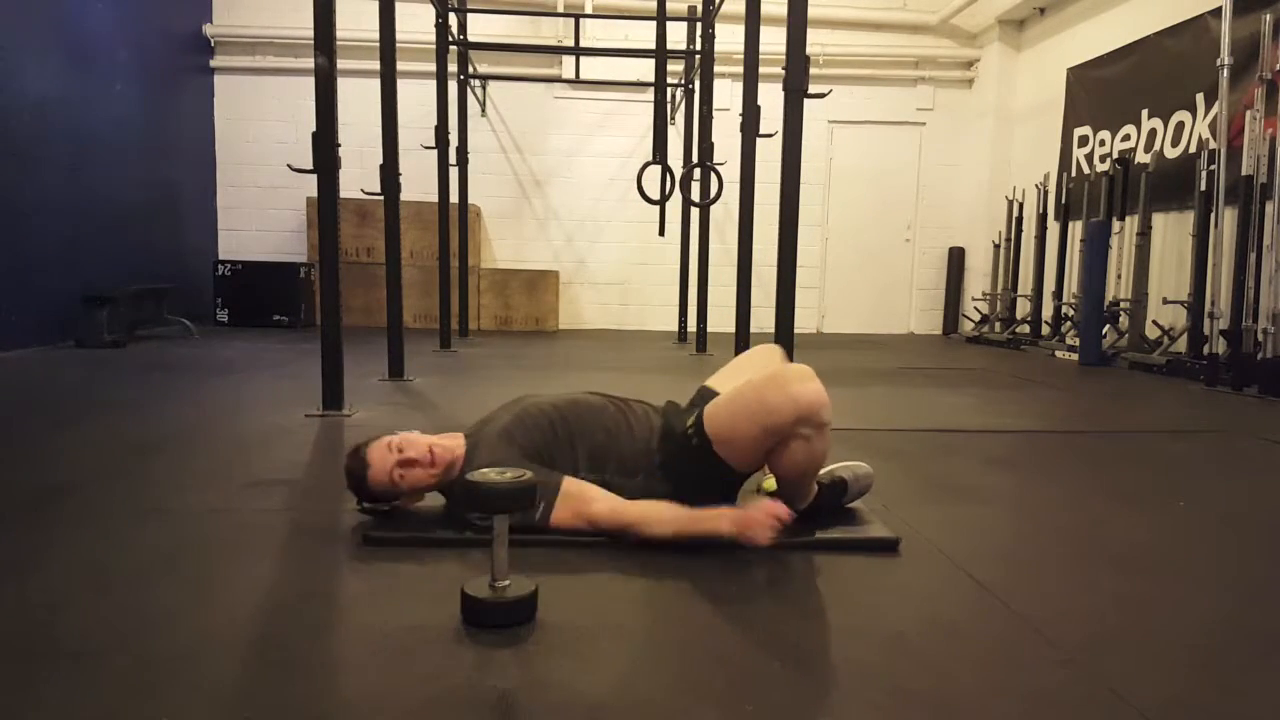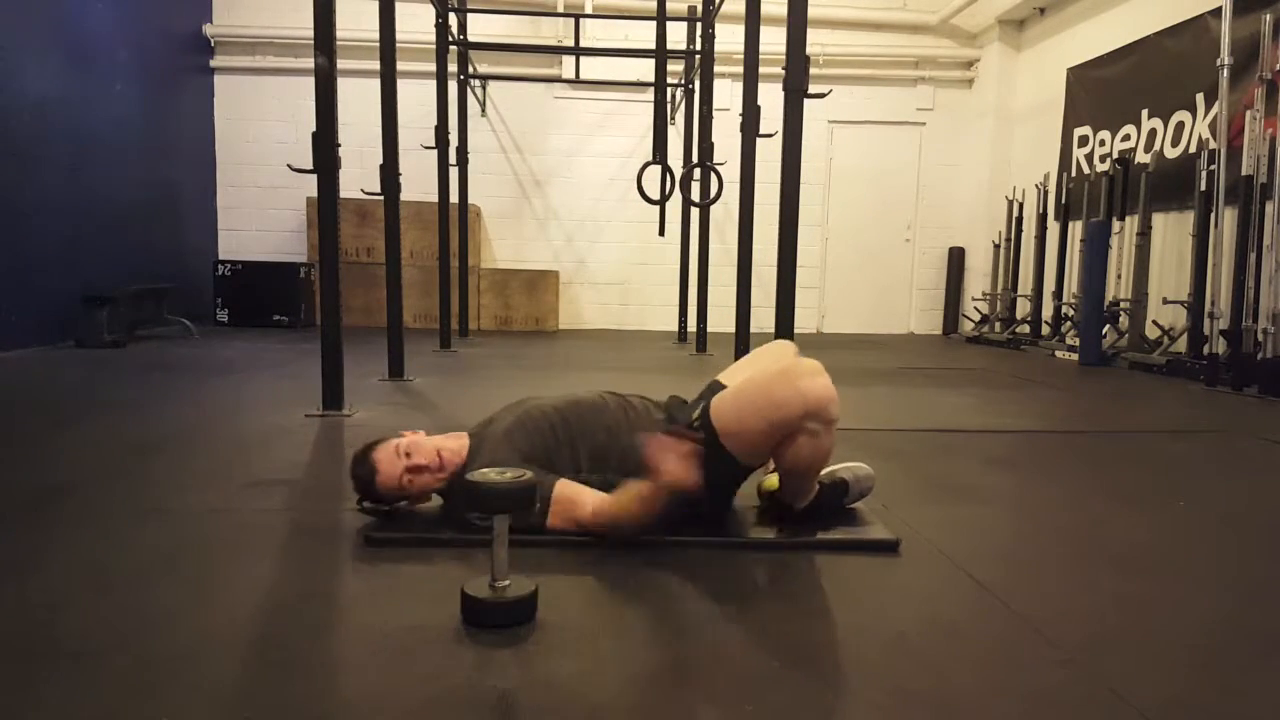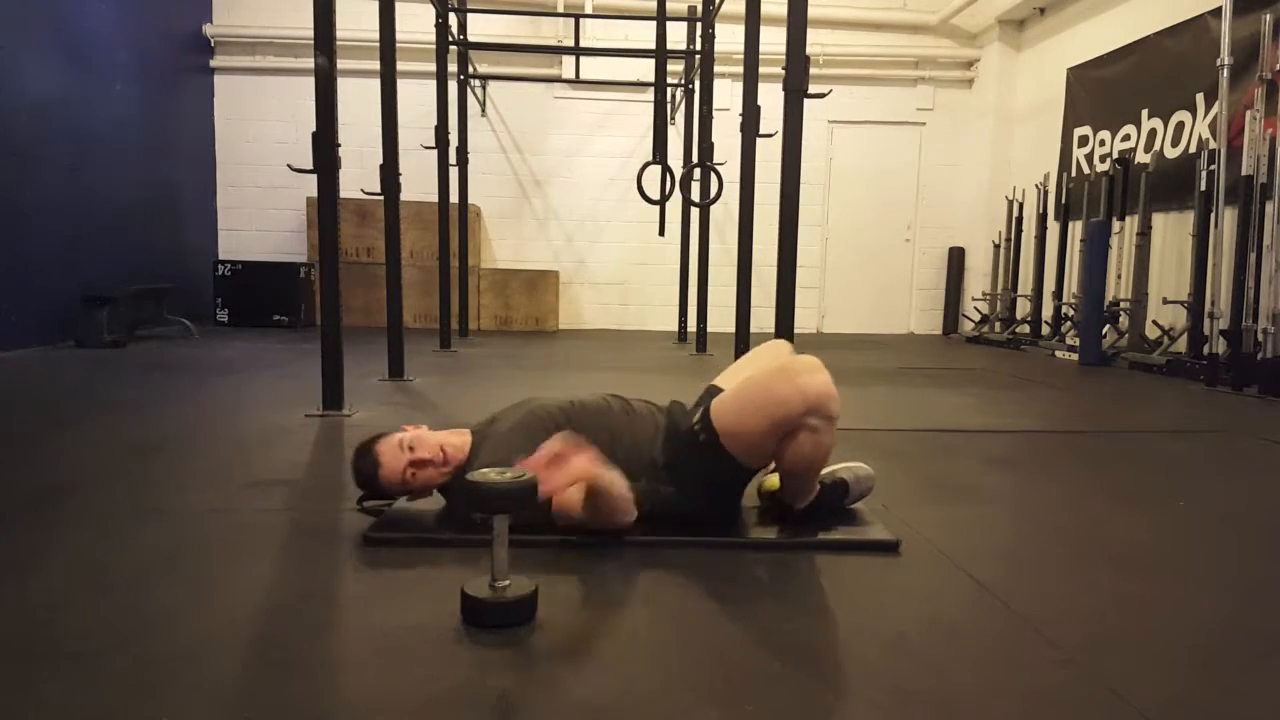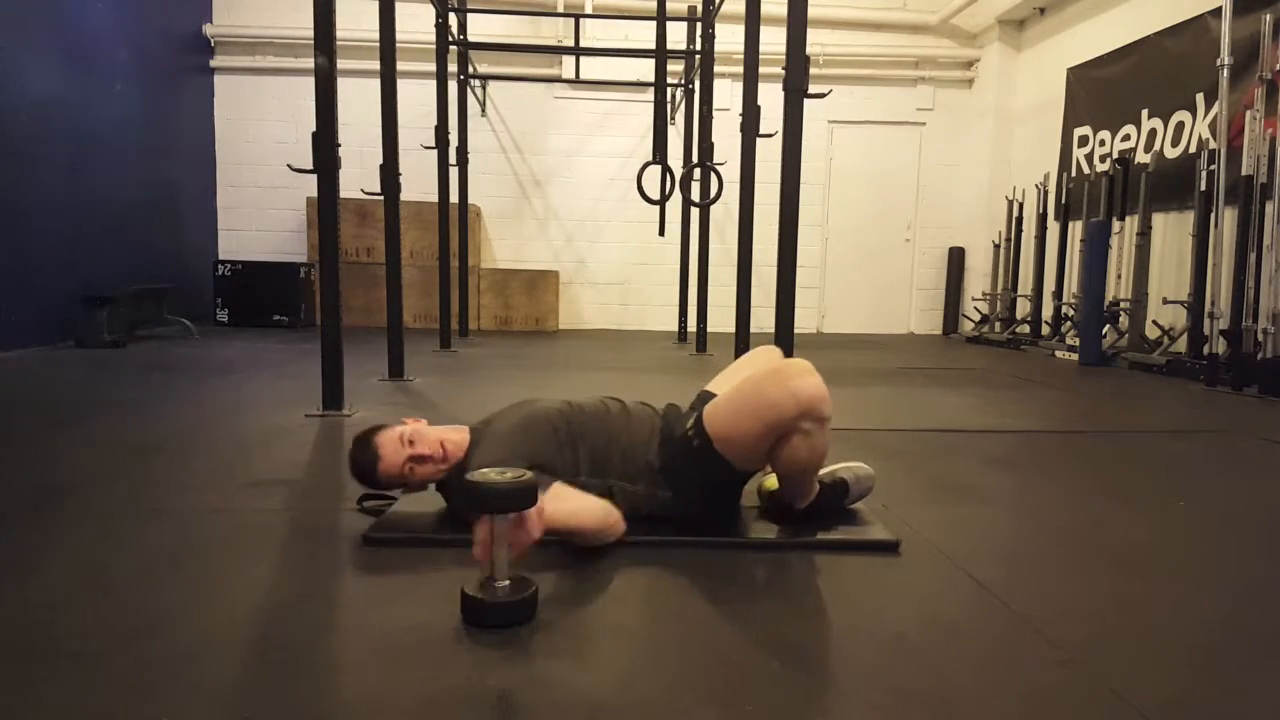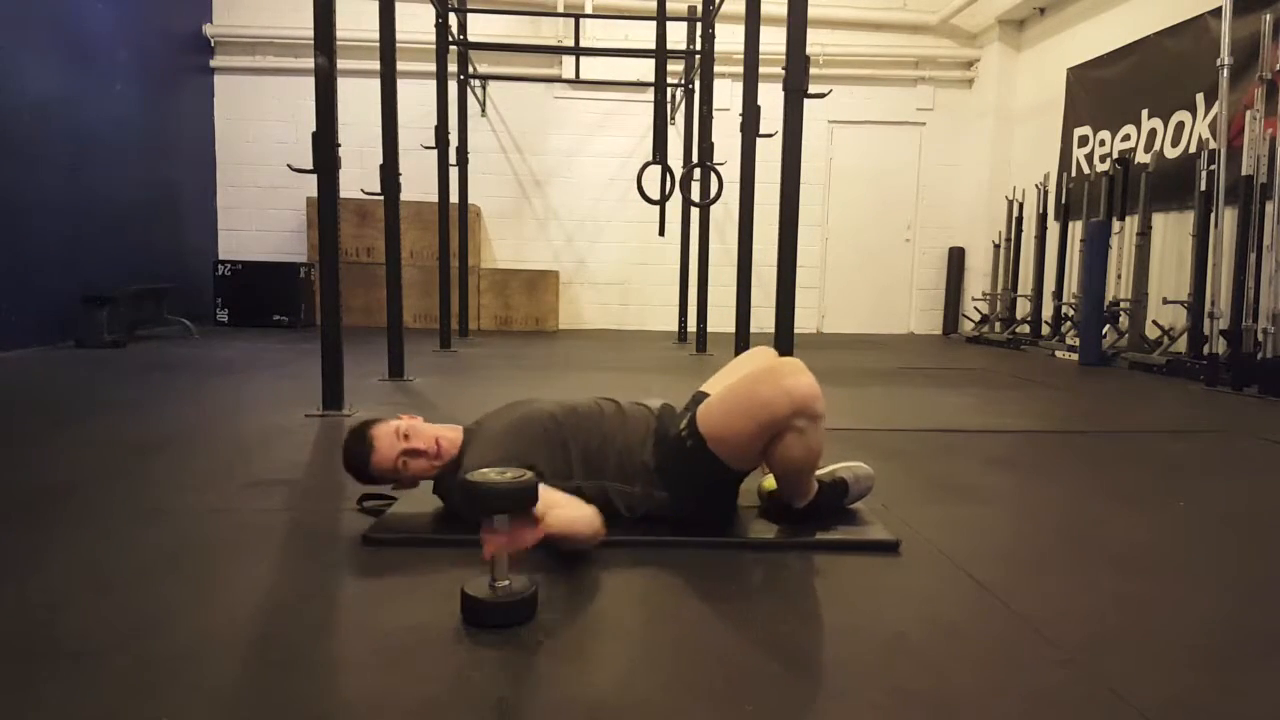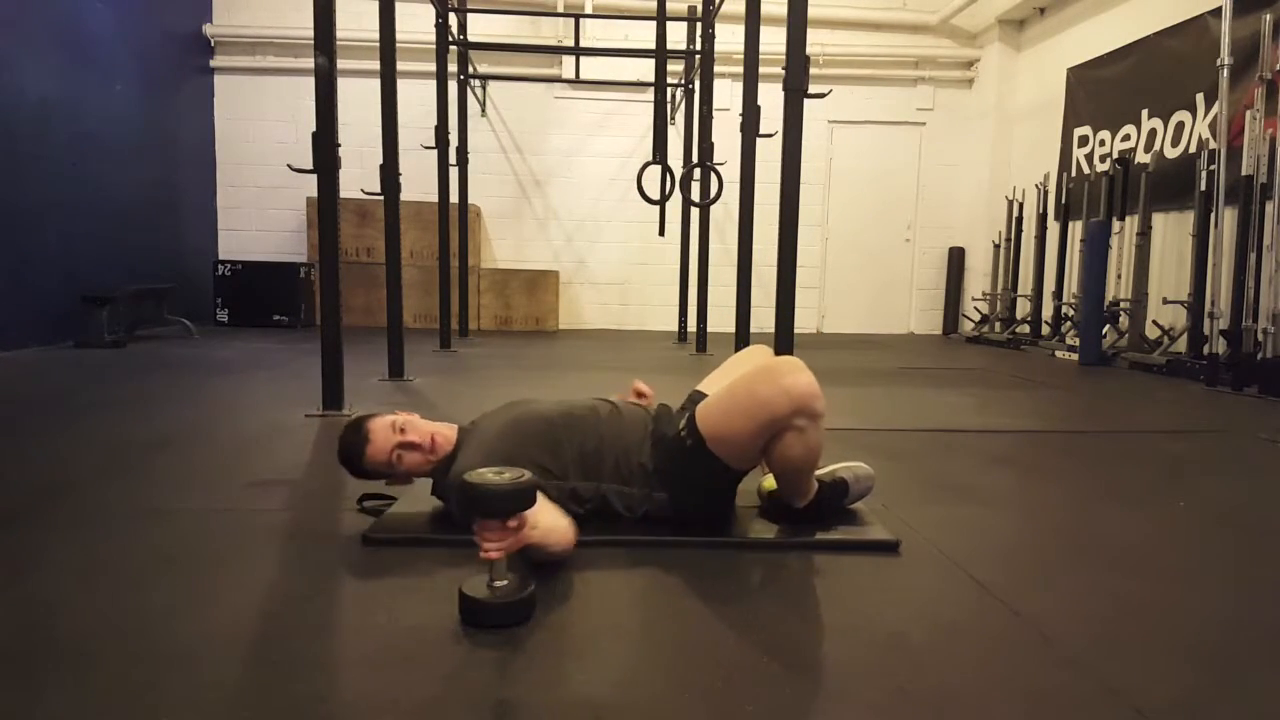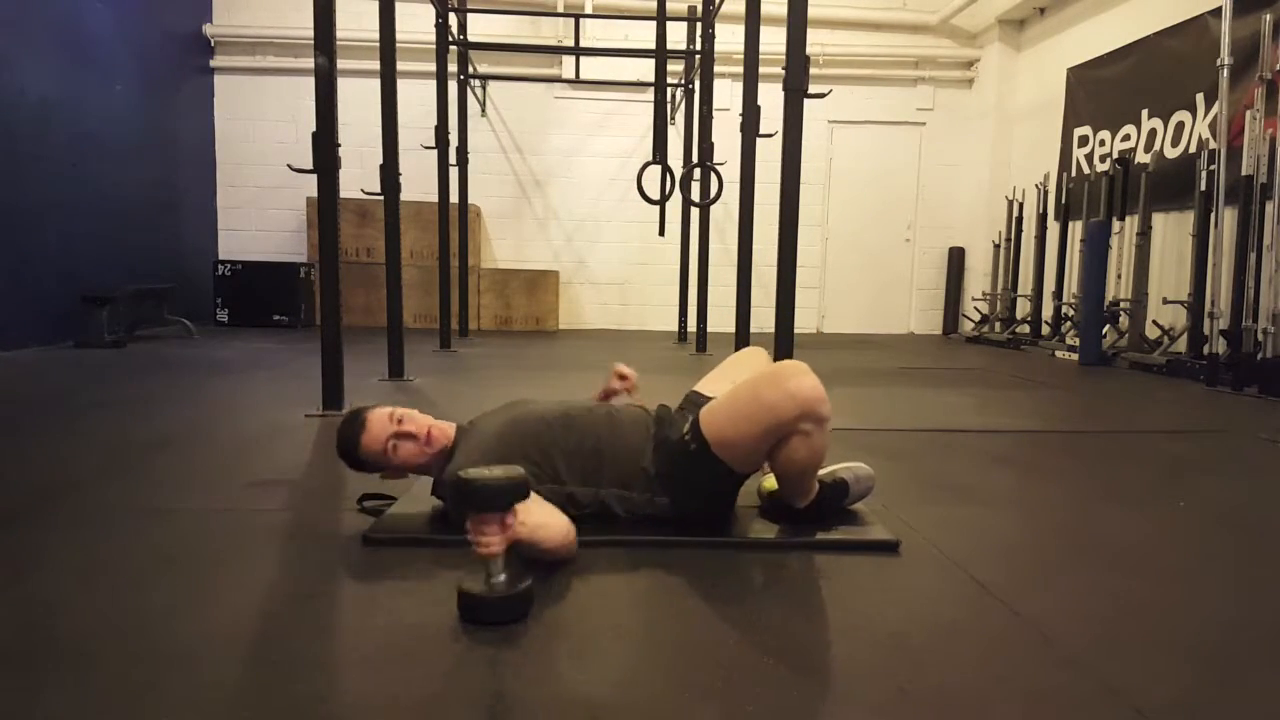
dt=0.1s
person 1, frame 1
left shoulder: (483, 439)
right elbow: (609, 514)
right wrist: (726, 521)
left hip: (670, 430)
right hip: (679, 469)
left knee: (770, 356)
right knee: (800, 394)
left ankle: (792, 481)
right ankle: (803, 500)
person 1, frame 2
left shoulder: (487, 437)
right elbow: (607, 514)
right wrist: (660, 482)
left hip: (674, 423)
right hip: (684, 456)
left knee: (784, 353)
right knee: (810, 389)
left ankle: (786, 479)
right ankle: (801, 501)
person 1, frame 3
left shoulder: (489, 435)
right shoulder: (494, 476)
right elbow: (616, 511)
right wrist: (590, 475)
left hip: (673, 429)
right hip: (686, 471)
left knee: (781, 353)
right knee: (809, 386)
left ankle: (787, 476)
right ankle: (801, 500)
person 1, frame 4
left shoulder: (485, 435)
right shoulder: (484, 474)
right elbow: (609, 521)
right wrist: (540, 517)
left hip: (669, 436)
right hip: (683, 479)
left knee: (771, 358)
right knee: (802, 387)
left ankle: (789, 483)
right ankle: (803, 502)
person 1, frame 5
left shoulder: (481, 434)
right shoulder: (476, 475)
right elbow: (589, 523)
right wrist: (534, 525)
left hip: (664, 436)
right hip: (679, 479)
left knee: (766, 358)
right knee: (794, 387)
left ankle: (788, 481)
right ankle: (801, 501)
person 1, frame 6
left shoulder: (478, 433)
right shoulder: (467, 477)
right elbow: (561, 533)
left wrist: (629, 408)
right wrist: (521, 529)
left hip: (661, 435)
right hip: (676, 479)
left knee: (760, 356)
right knee: (793, 385)
left ankle: (789, 481)
right ankle: (801, 501)
person 1, frame 7
left shoulder: (476, 433)
right shoulder: (464, 474)
right elbow: (561, 532)
left wrist: (607, 397)
right wrist: (515, 527)
left hip: (662, 434)
right hip: (677, 481)
left knee: (755, 358)
right knee: (799, 390)
left ankle: (791, 480)
right ankle: (802, 501)
